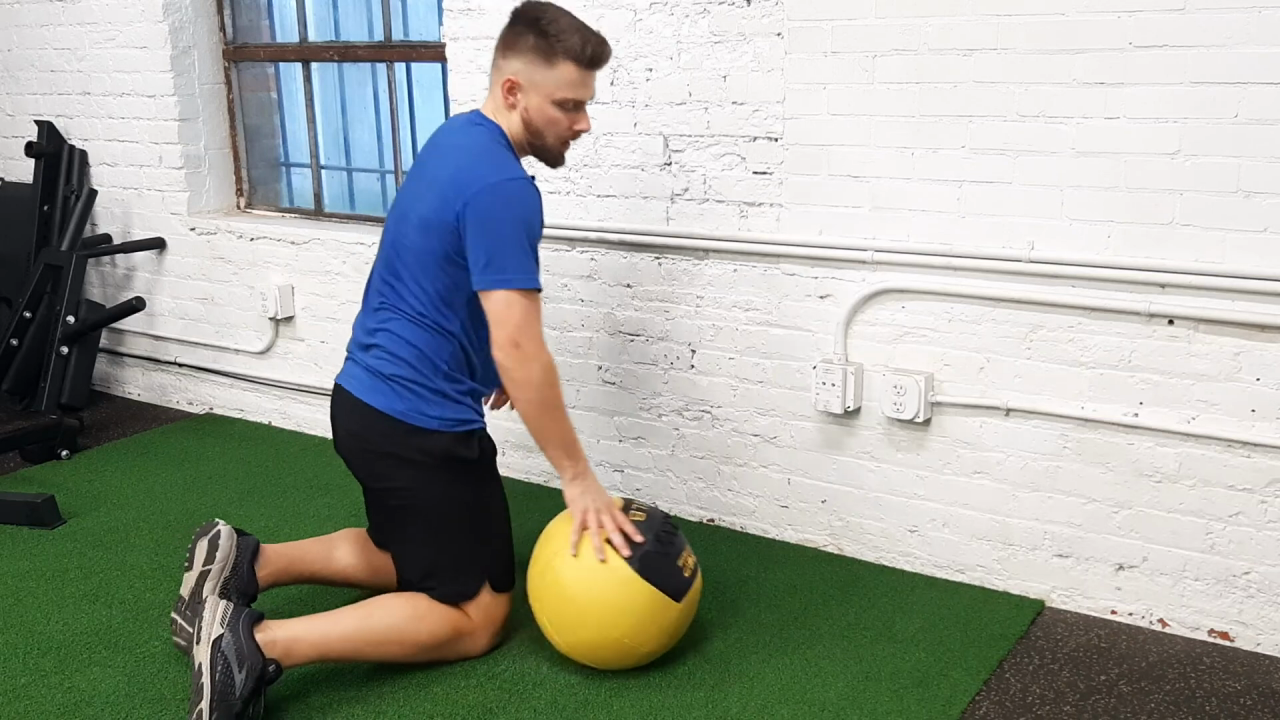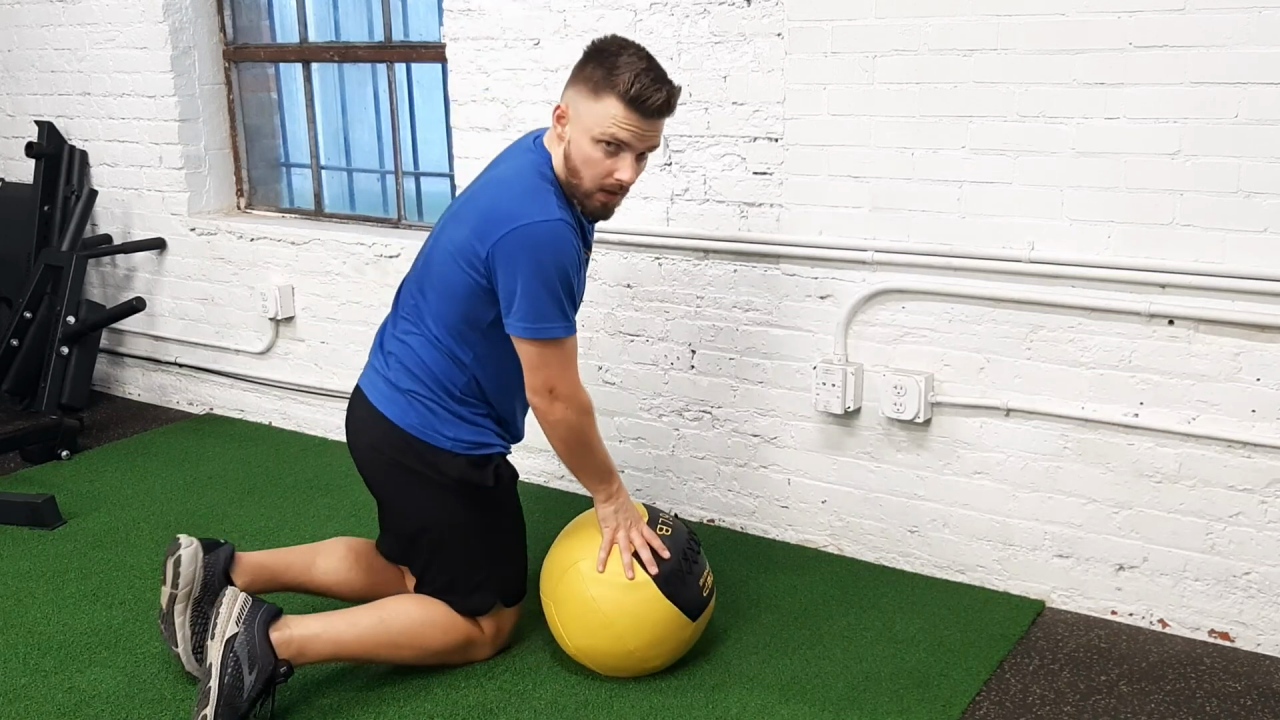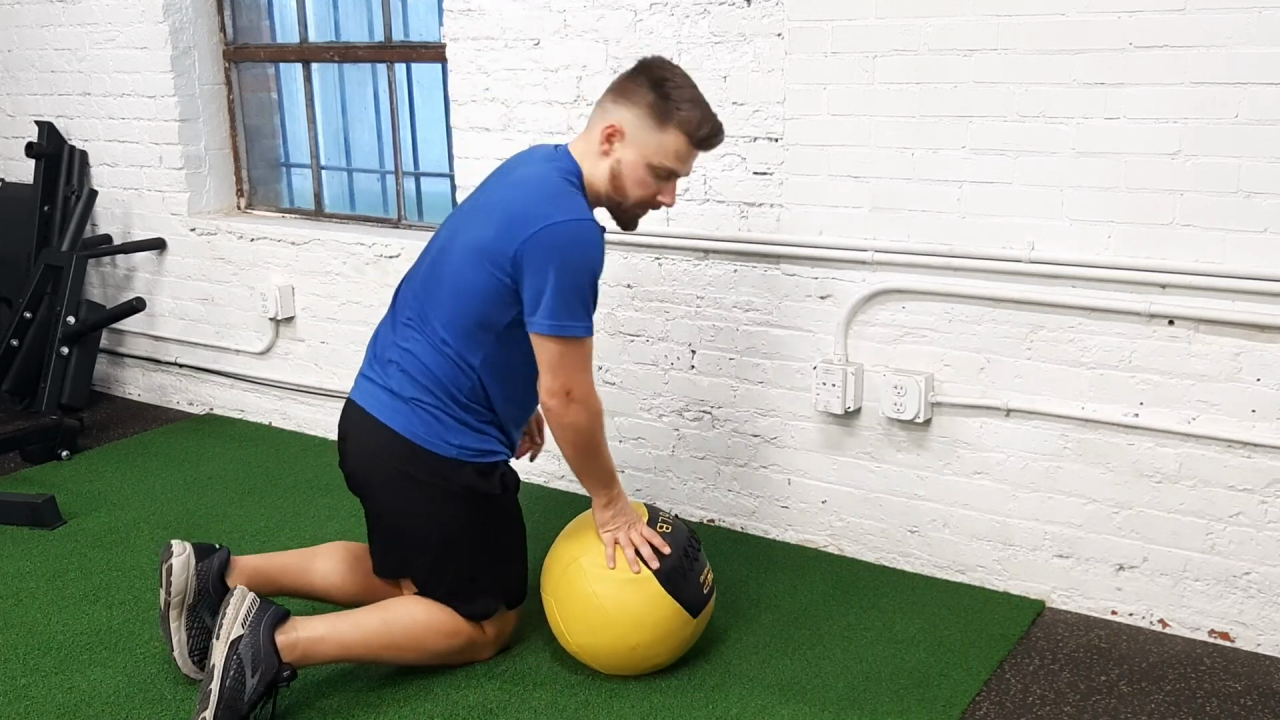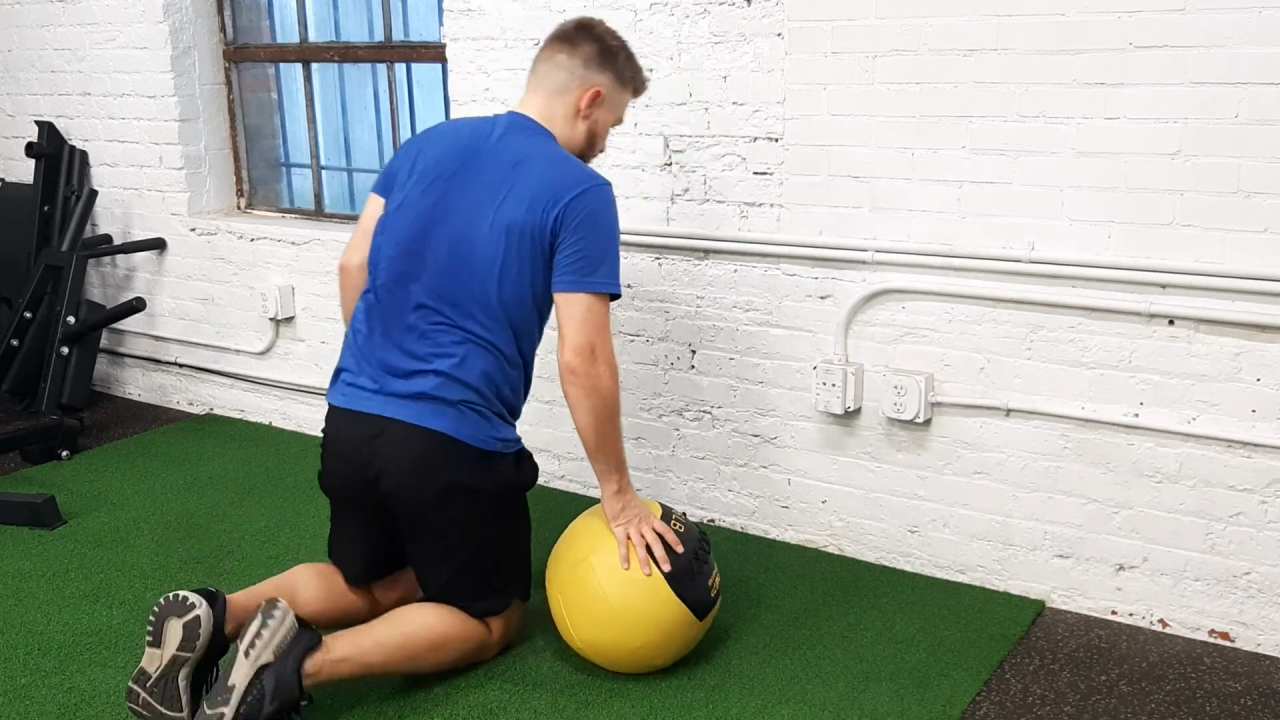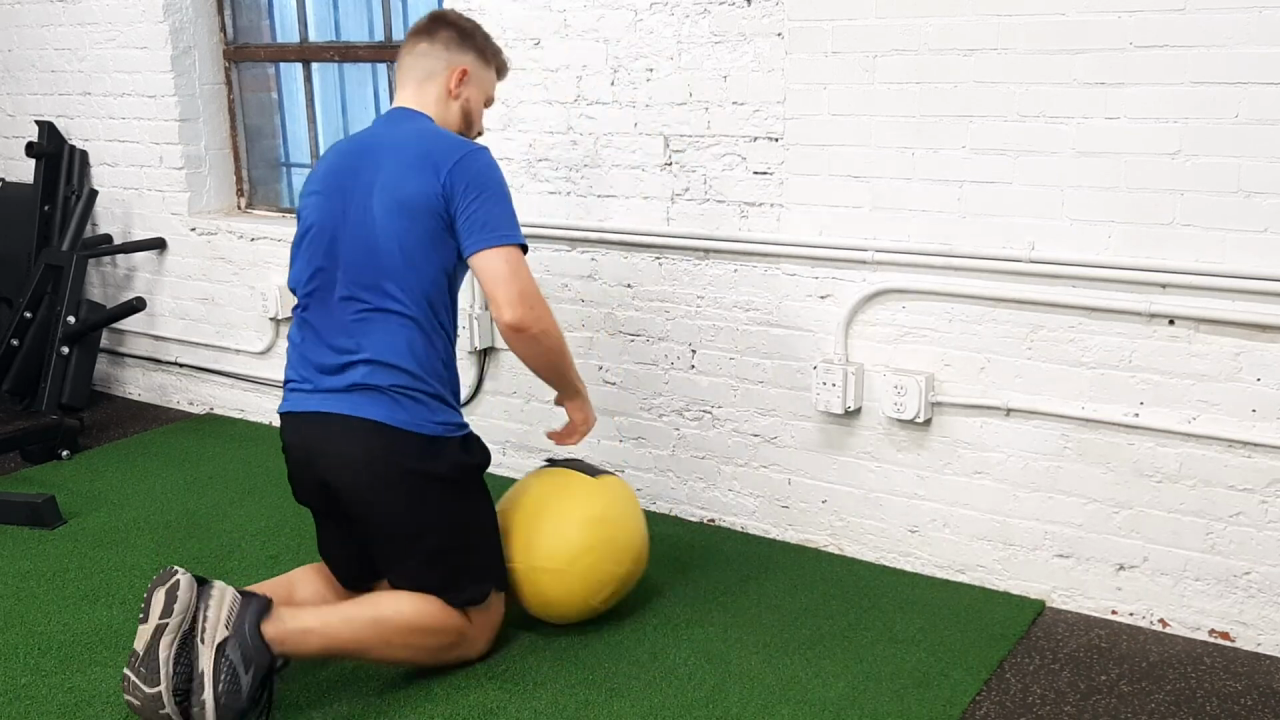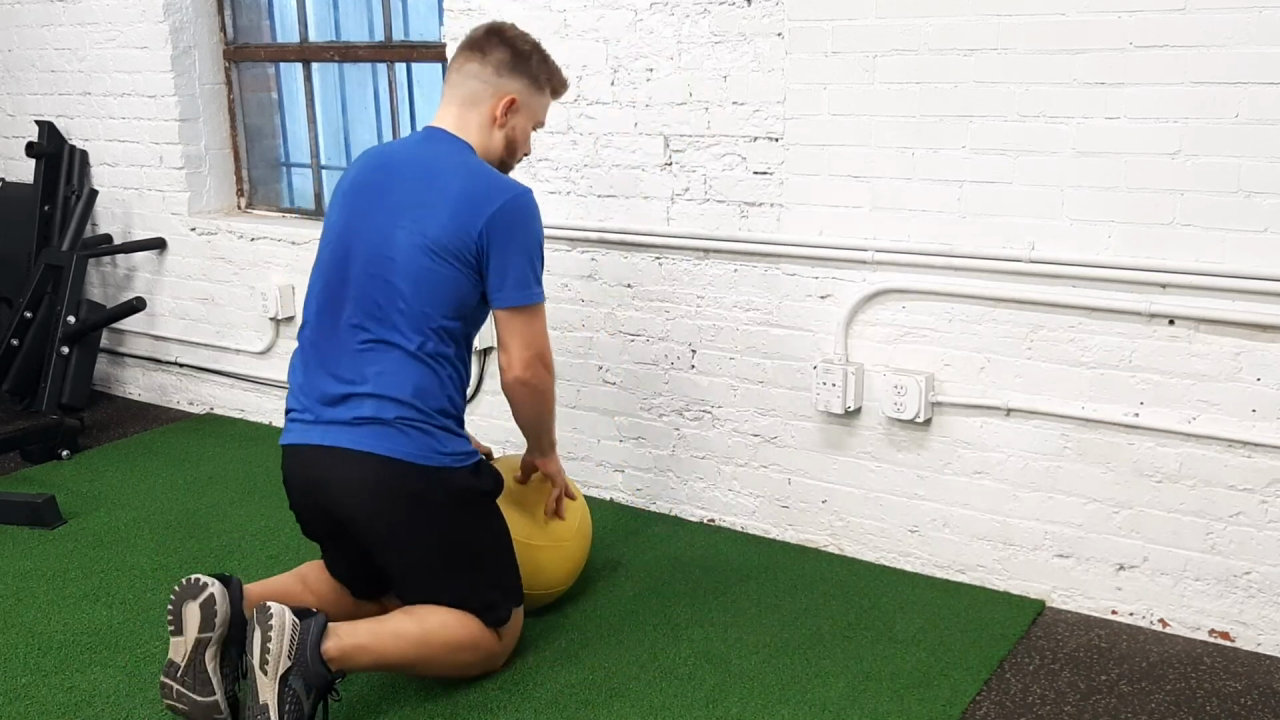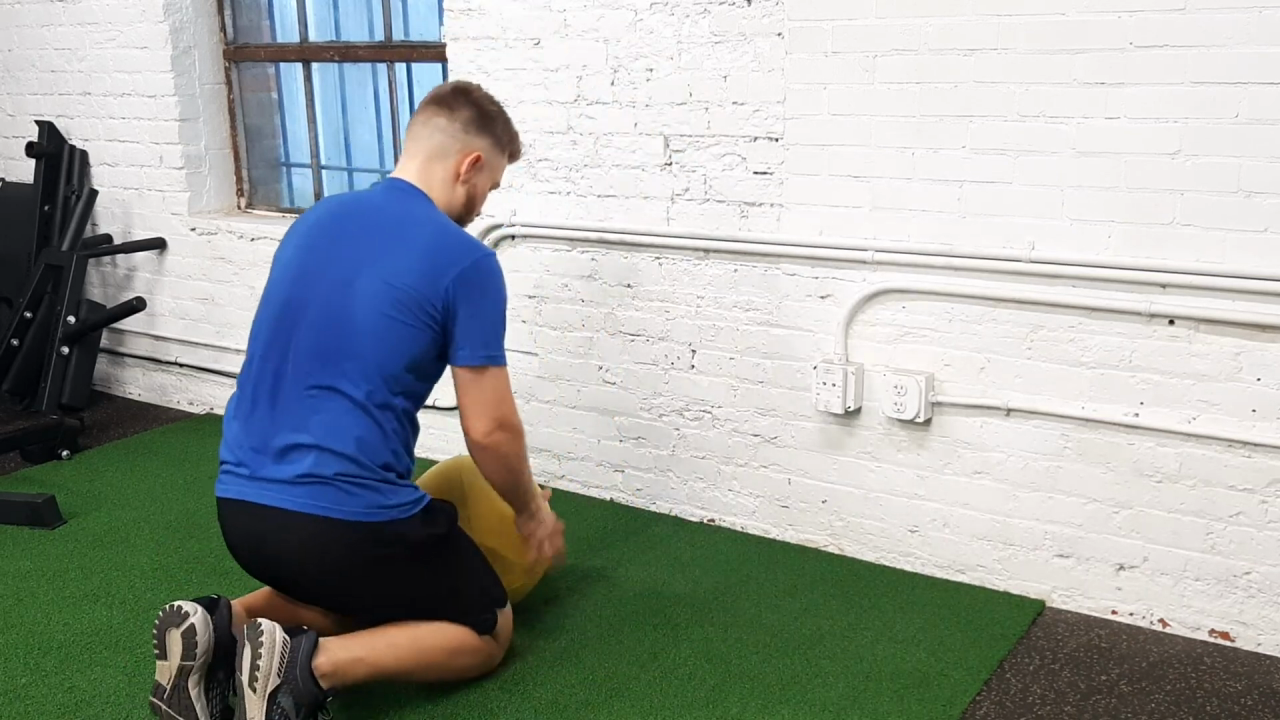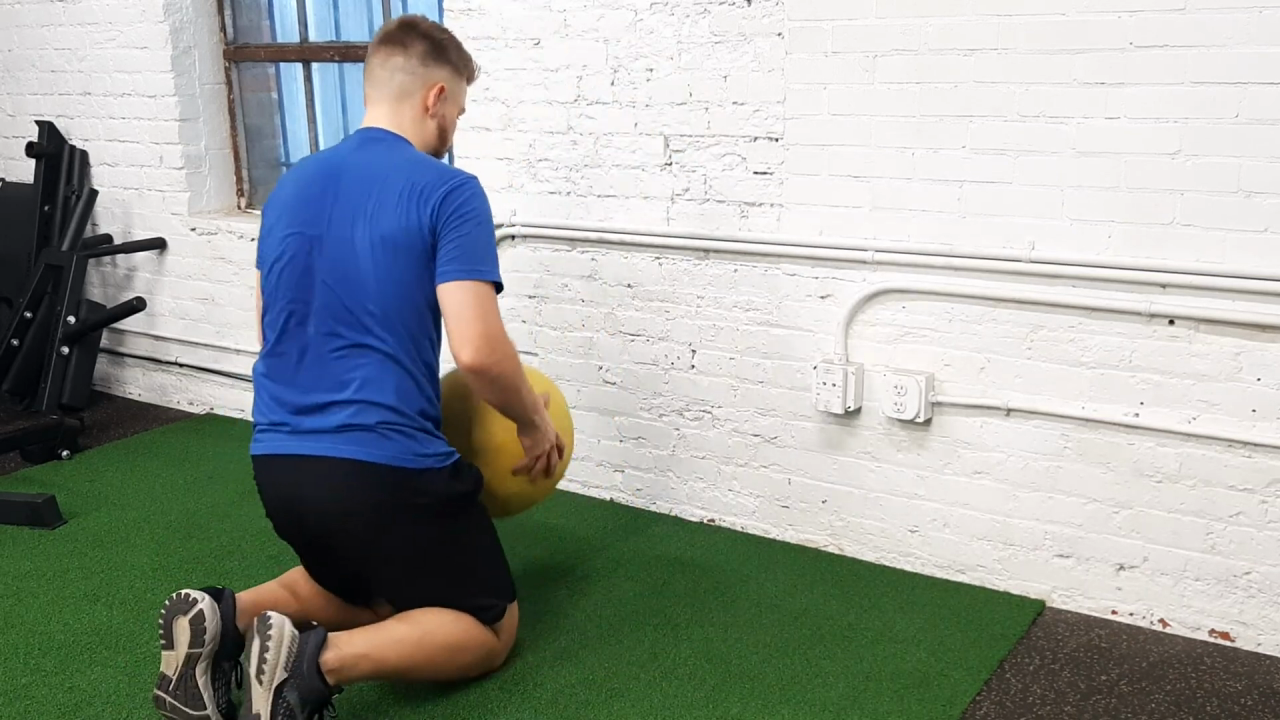
dt=0.5s
person 1, frame 1
left shoulder: (457, 138)
right shoulder: (503, 188)
right elbow: (519, 354)
left wrist: (492, 349)
right wrist: (578, 478)
left hip: (368, 400)
right hip: (420, 426)
left knee: (411, 558)
right knee: (474, 616)
left ankle: (248, 562)
right ankle: (256, 643)
person 1, frame 2
left shoulder: (537, 160)
right shoulder: (538, 227)
right elbow: (553, 396)
left wrist: (559, 356)
right wrist: (613, 498)
left hip: (389, 408)
right hip: (435, 438)
left knee: (406, 572)
right knee: (483, 621)
left ankle: (224, 570)
right ankle: (274, 640)
person 1, frame 3
left shoulder: (540, 165)
right shoulder: (565, 229)
right elbow: (567, 398)
left wrist: (517, 405)
right wrist: (611, 504)
left hip: (375, 419)
right hip: (430, 447)
left knee: (405, 579)
right knee: (484, 623)
left ankle: (219, 575)
right ankle: (279, 640)
person 1, frame 4
left shoulder: (429, 145)
right shoulder: (580, 194)
left elbow: (354, 268)
right elbow: (583, 358)
right wrist: (617, 492)
left hip: (351, 421)
right hip: (453, 444)
left knee: (367, 584)
right knee: (486, 620)
left ankle: (214, 616)
right ankle: (308, 662)
person 1, frame 5
left shoulder: (329, 165)
right shoulder: (462, 165)
right elbow: (517, 314)
right wrist: (574, 395)
left hip: (305, 422)
right hip: (402, 431)
left knee: (363, 580)
right knee: (470, 618)
left ankle: (207, 609)
right ankle: (264, 630)
person 1, frame 6
left shoulder: (364, 169)
right shoulder: (502, 202)
right elbow: (523, 368)
right wrist: (543, 453)
left hip: (306, 448)
right hip: (401, 461)
left knee: (375, 584)
right knee: (493, 629)
left ankle: (235, 604)
right ankle: (322, 648)
person 1, frame 7
left shoulder: (317, 219)
right shoulder: (464, 261)
right elbow: (488, 431)
right wrist: (531, 510)
left hip: (243, 503)
right hip: (343, 515)
left knee: (357, 589)
right knee: (485, 631)
left ankle: (222, 627)
right ankle: (313, 665)
person 1, frame 8
left shoulder: (291, 187)
right shoulder: (449, 193)
right elbow: (479, 352)
right wrist: (533, 422)
left hip: (279, 462)
right hip: (386, 466)
left knee: (366, 591)
right knee: (487, 630)
left ankle: (225, 617)
right ankle: (319, 659)
